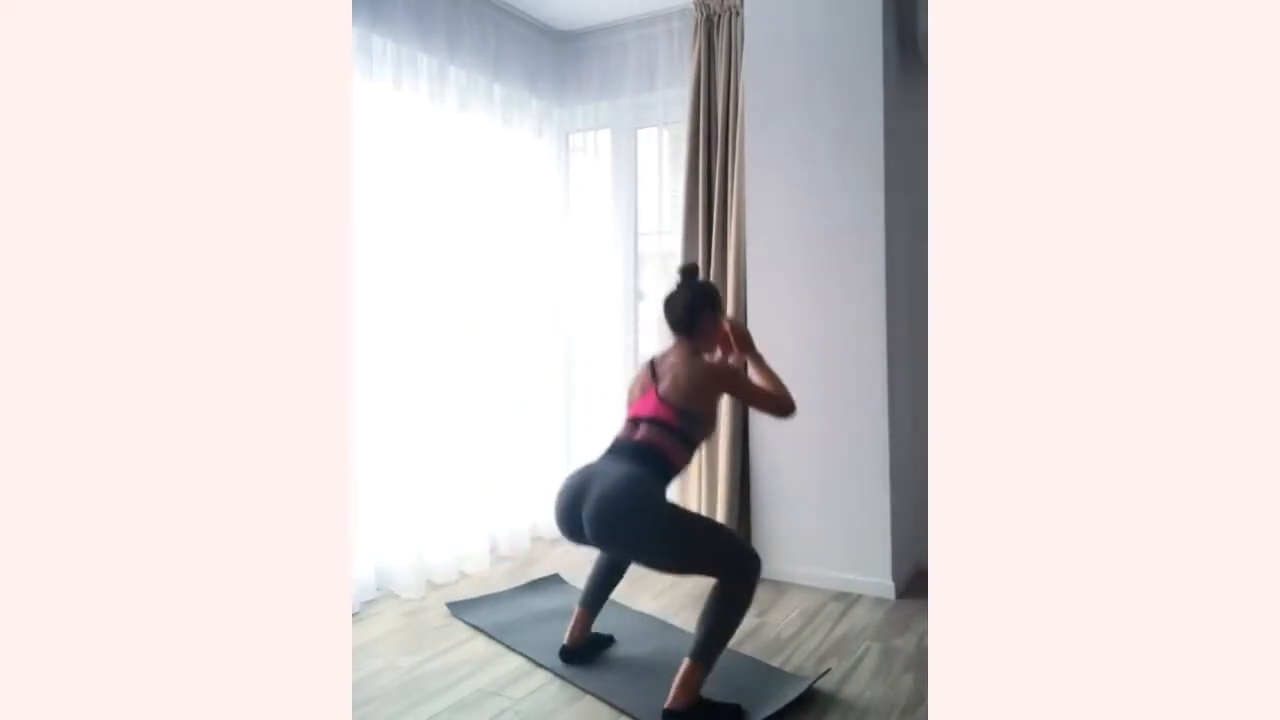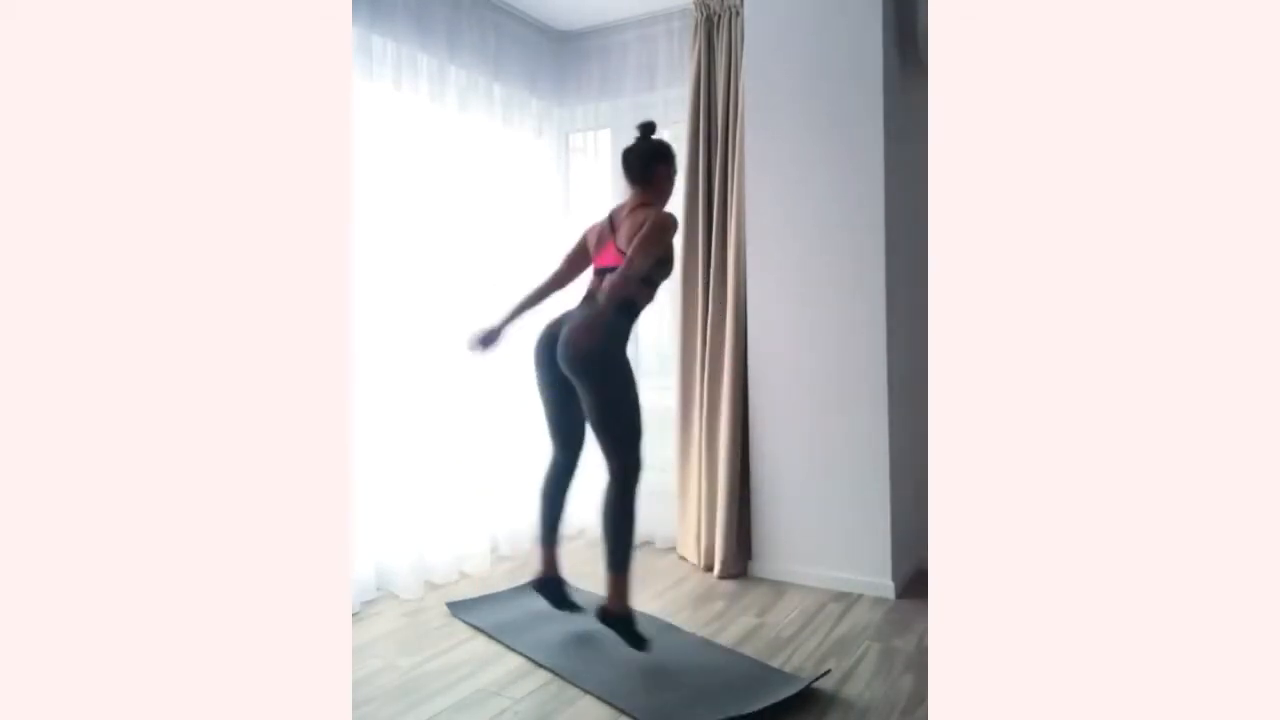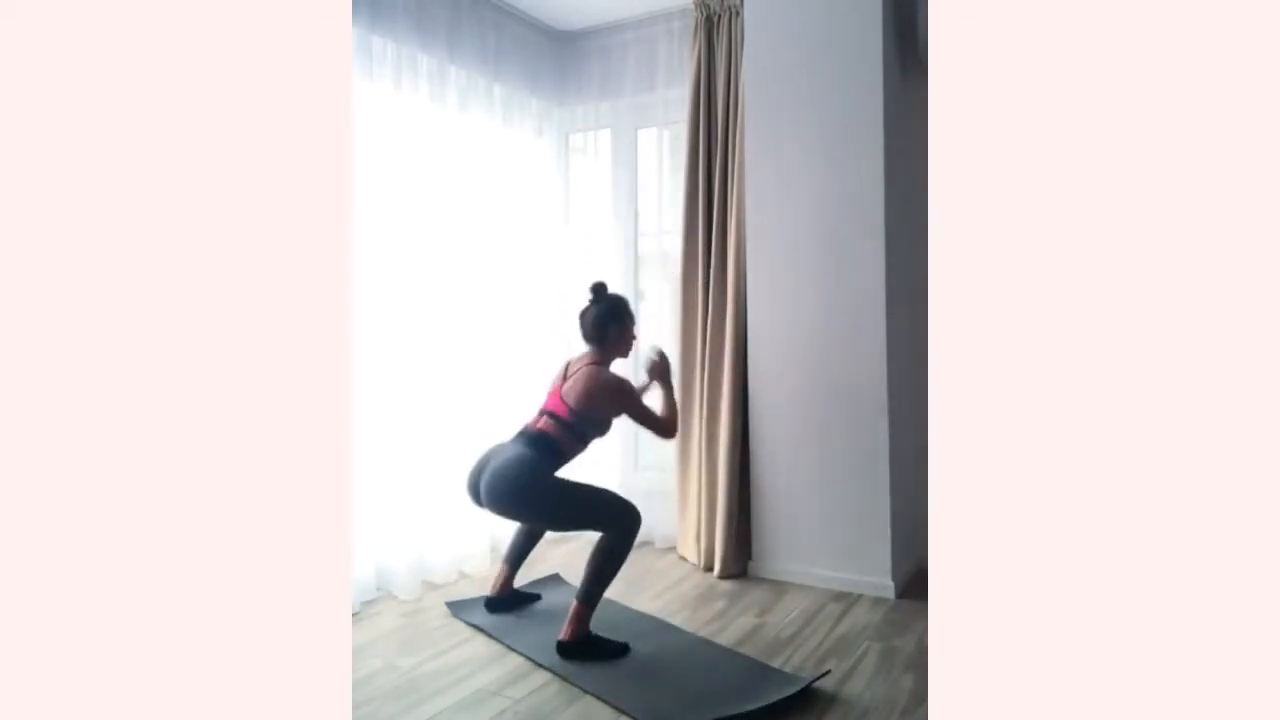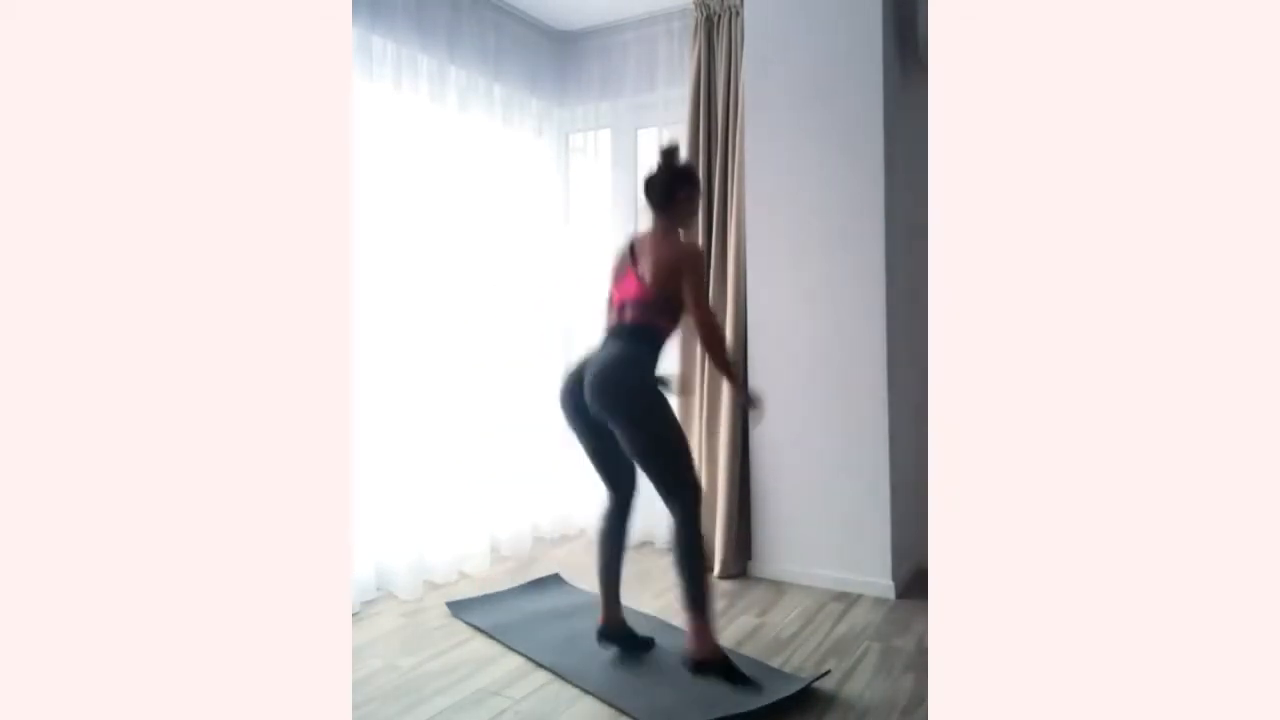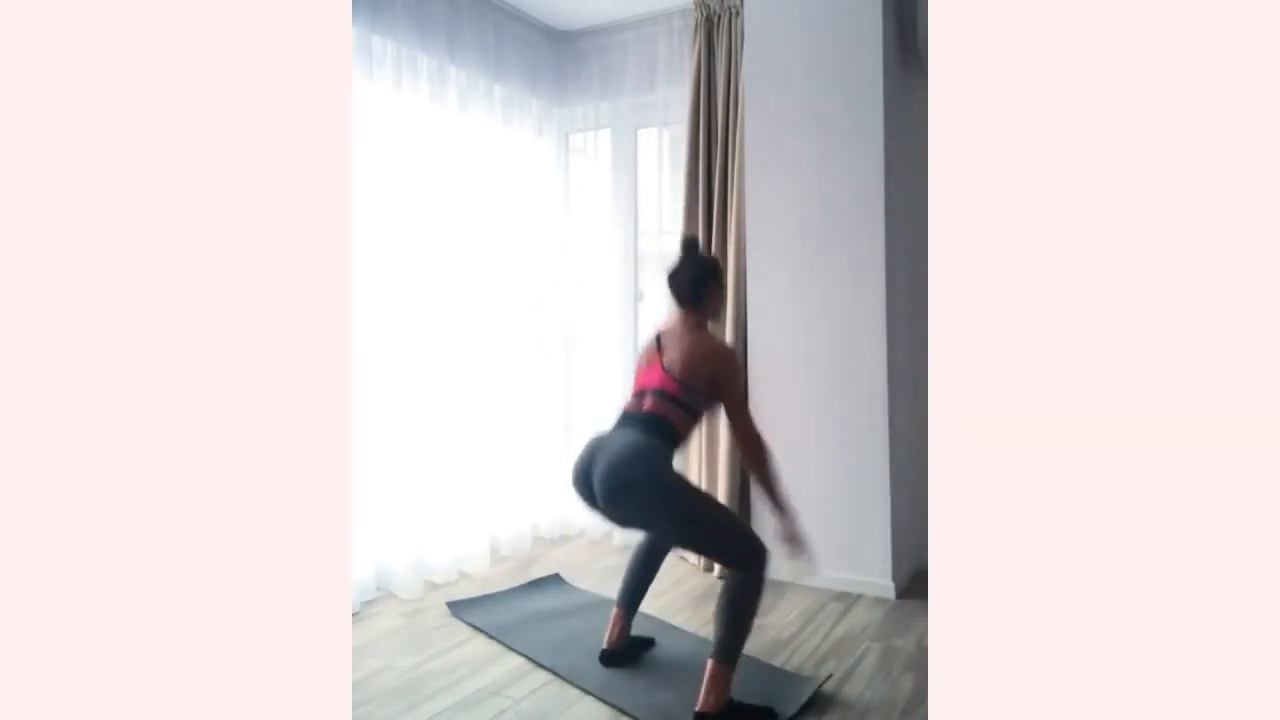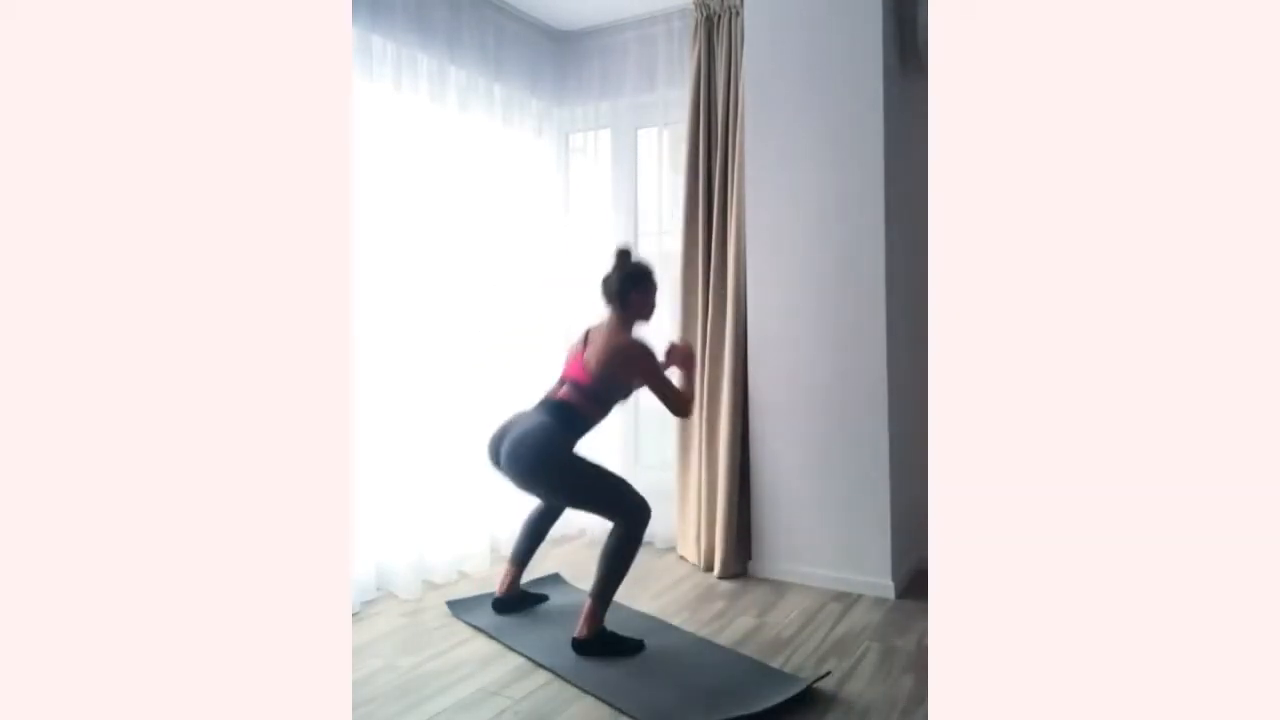
dt=0.5s
person 1, frame 1
left shoulder: (646, 370)
right shoulder: (711, 373)
right elbow: (782, 405)
right wrist: (748, 352)
left hip: (573, 499)
right hip: (623, 506)
right knee: (742, 567)
left ankle: (576, 637)
person 1, frame 2
left shoulder: (600, 226)
right shoulder: (660, 222)
left elbow: (556, 280)
right elbow: (631, 271)
left wrist: (503, 324)
right wrist: (598, 315)
left hip: (555, 338)
right hip: (596, 346)
left knee: (564, 454)
right knee: (624, 471)
left ankle: (548, 570)
right ankle: (616, 602)
person 1, frame 3
left shoulder: (571, 367)
right shoulder: (610, 385)
right elbow: (666, 427)
left wrist: (642, 388)
right wrist: (664, 381)
left hip: (486, 471)
right hip: (514, 482)
left knee: (546, 506)
right knee: (624, 520)
left ankle: (501, 589)
right ankle: (575, 634)
person 1, frame 4
left shoulder: (627, 252)
right shoulder: (683, 255)
right elbow: (709, 334)
right wrist: (739, 387)
left hip: (581, 380)
right hip: (624, 384)
left knee: (621, 494)
right knee: (686, 504)
left ankle: (611, 620)
right ankle: (702, 647)
person 1, frame 5
left shoulder: (653, 346)
right shoulder: (717, 354)
right elbow: (746, 443)
right wrist: (783, 512)
left hip: (588, 465)
right hip: (632, 474)
left knee: (663, 530)
right knee: (748, 555)
left ankle: (616, 640)
person 1, frame 6
left shoulder: (592, 336)
right shoulder: (631, 350)
right elbow: (681, 407)
left wrist: (662, 365)
right wrist: (686, 365)
left hip: (507, 438)
right hip: (538, 450)
left knee: (554, 497)
right knee: (633, 513)
left ankle: (508, 591)
right ankle: (590, 630)
